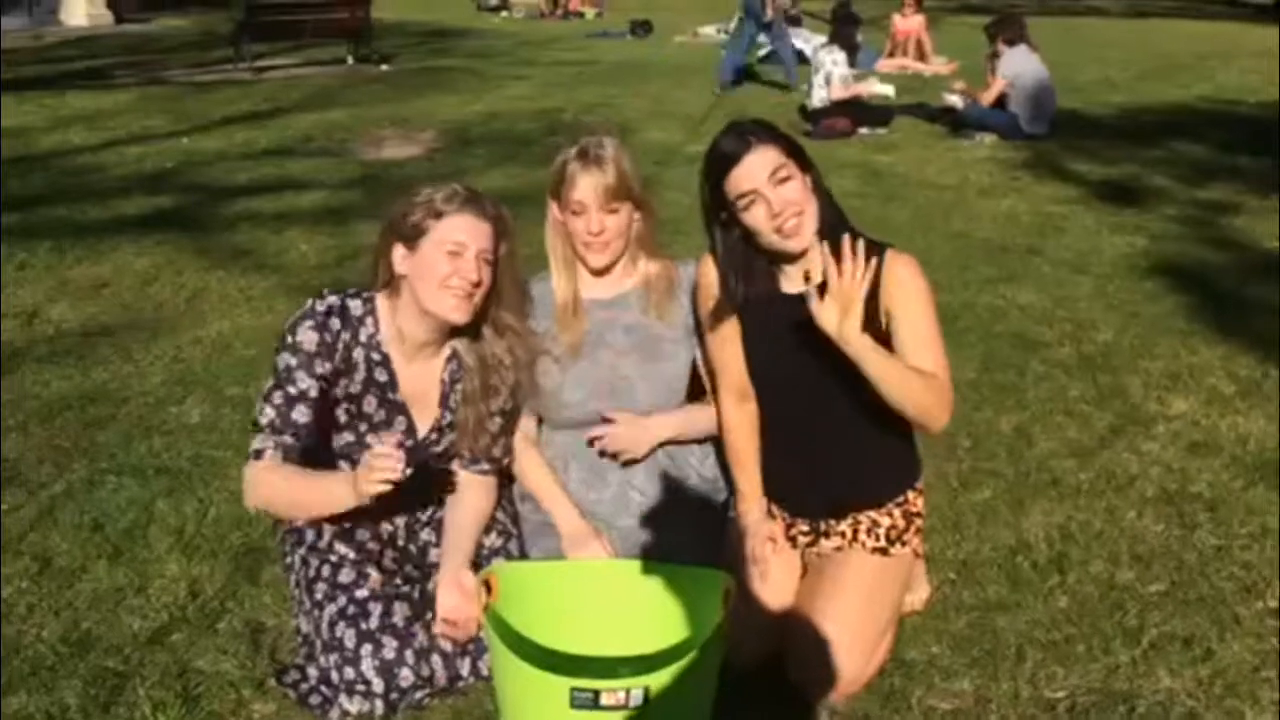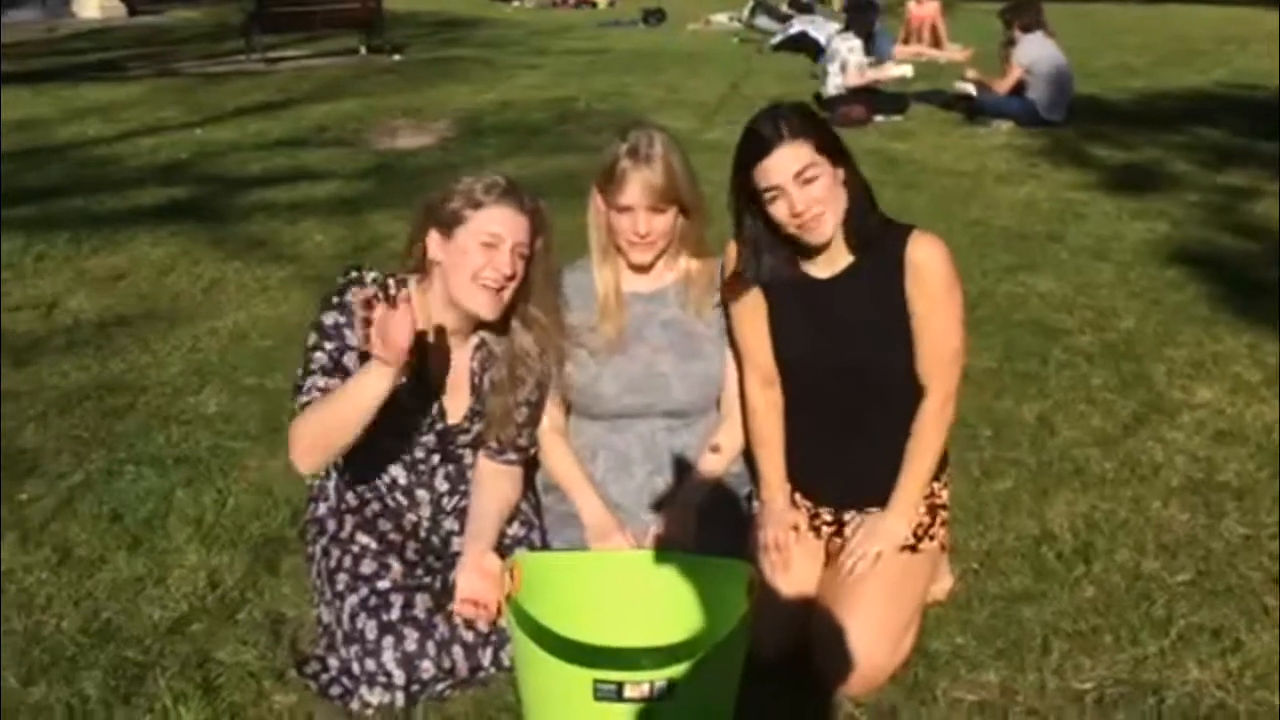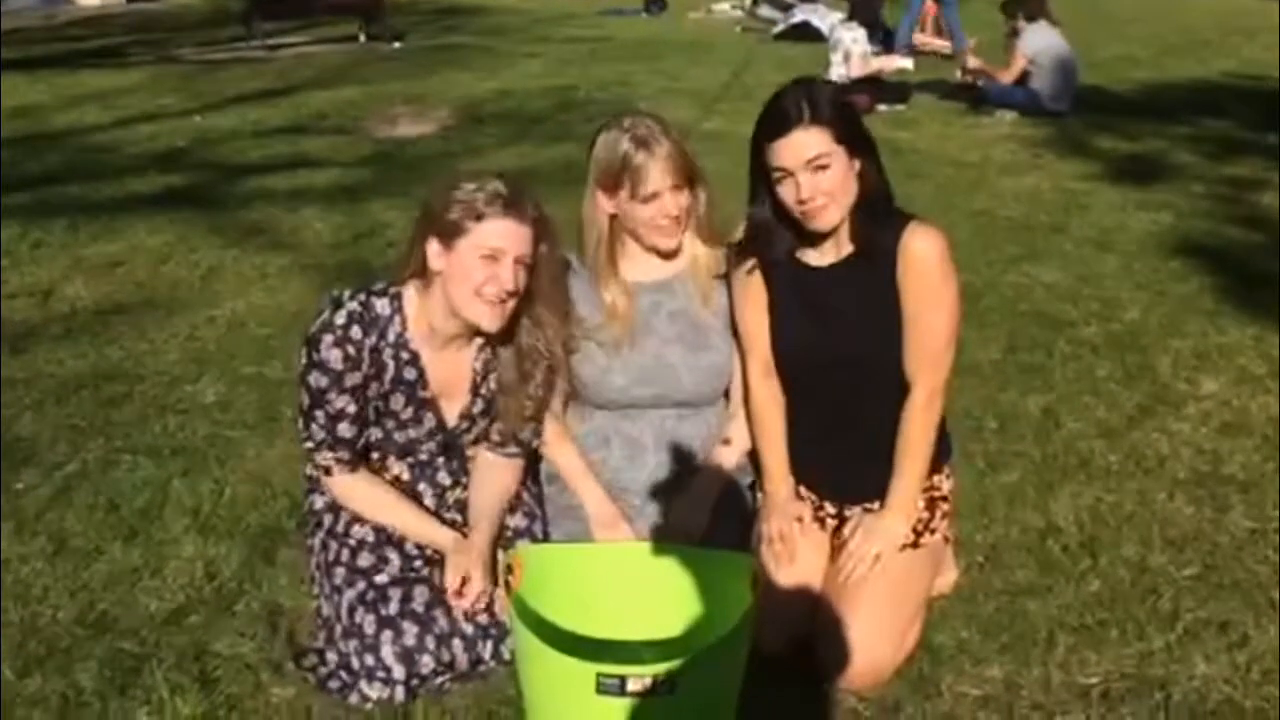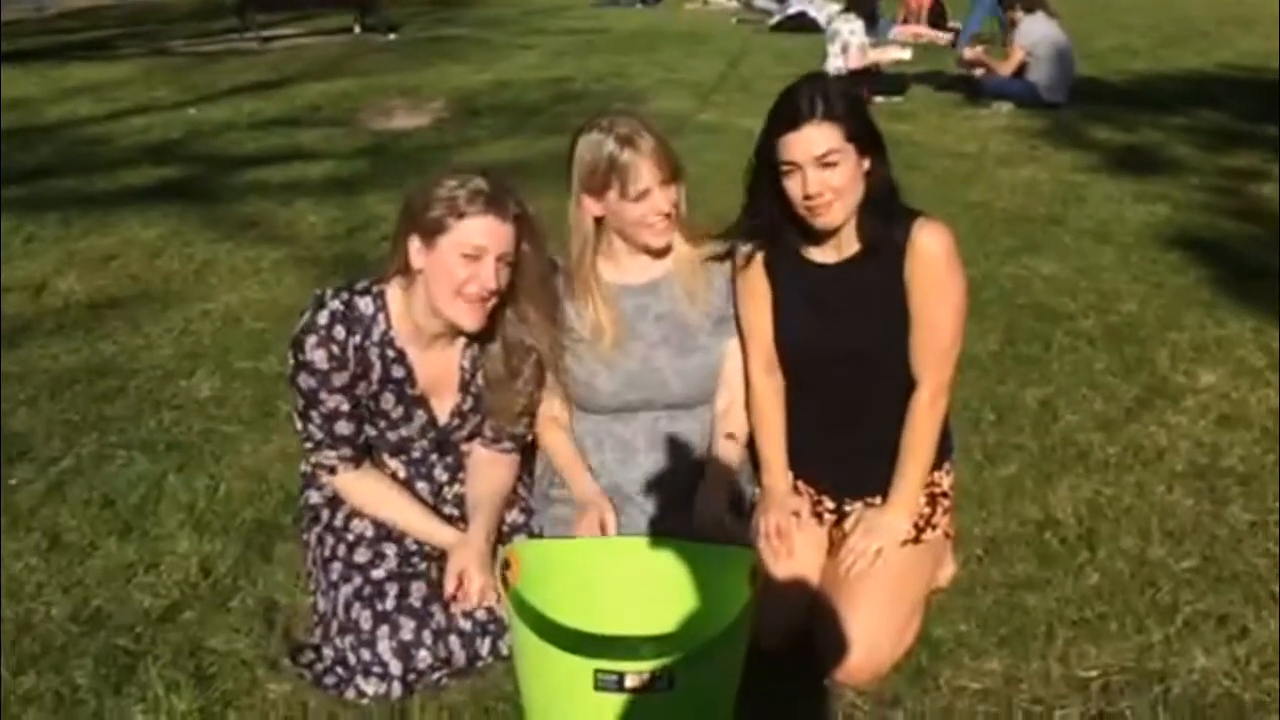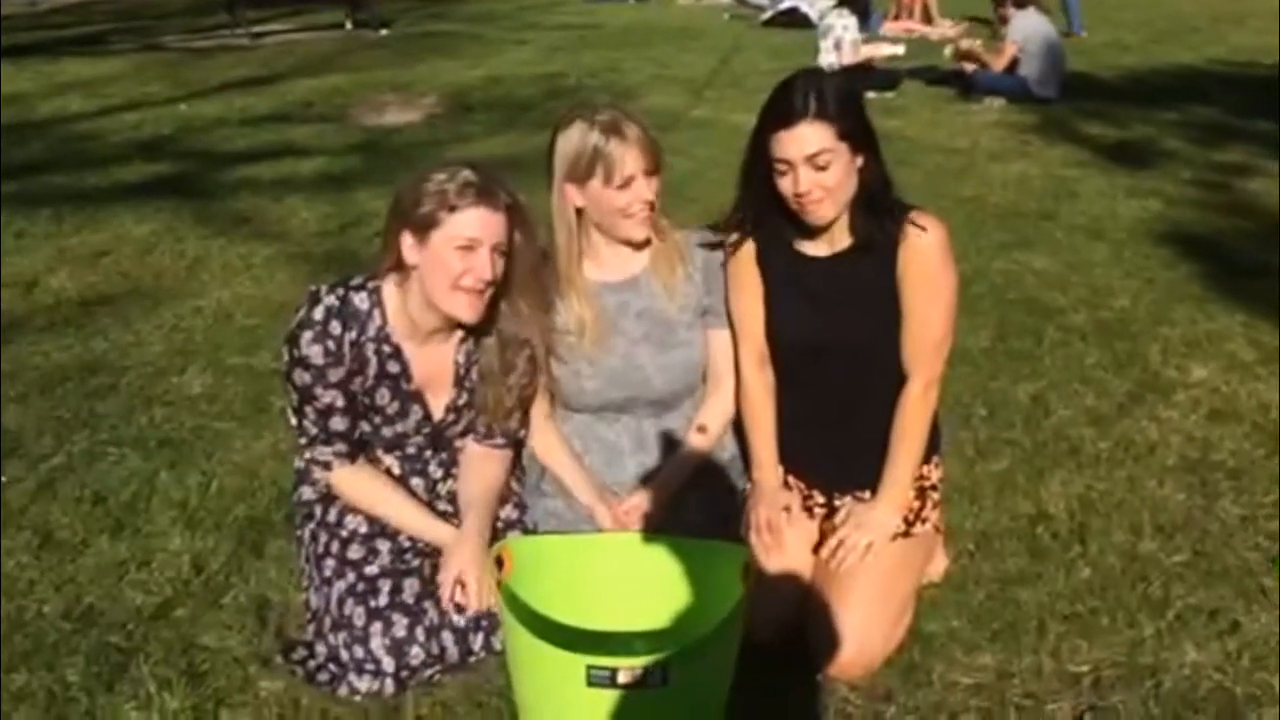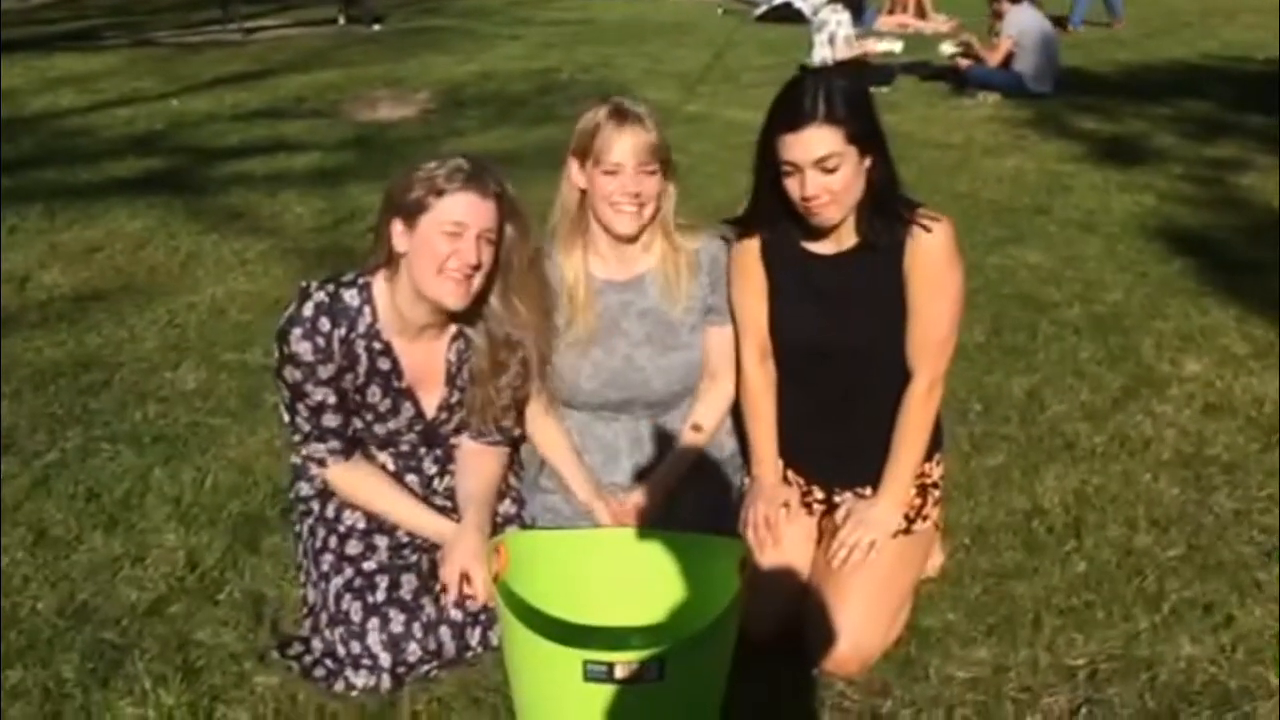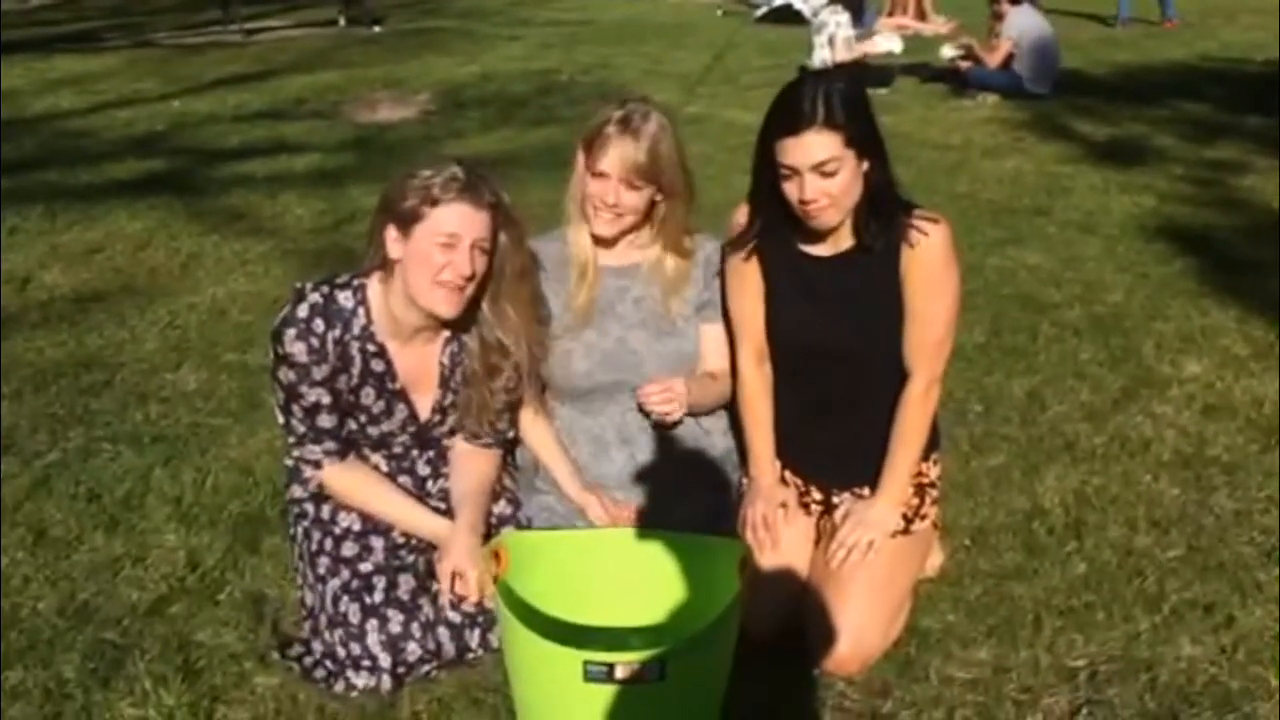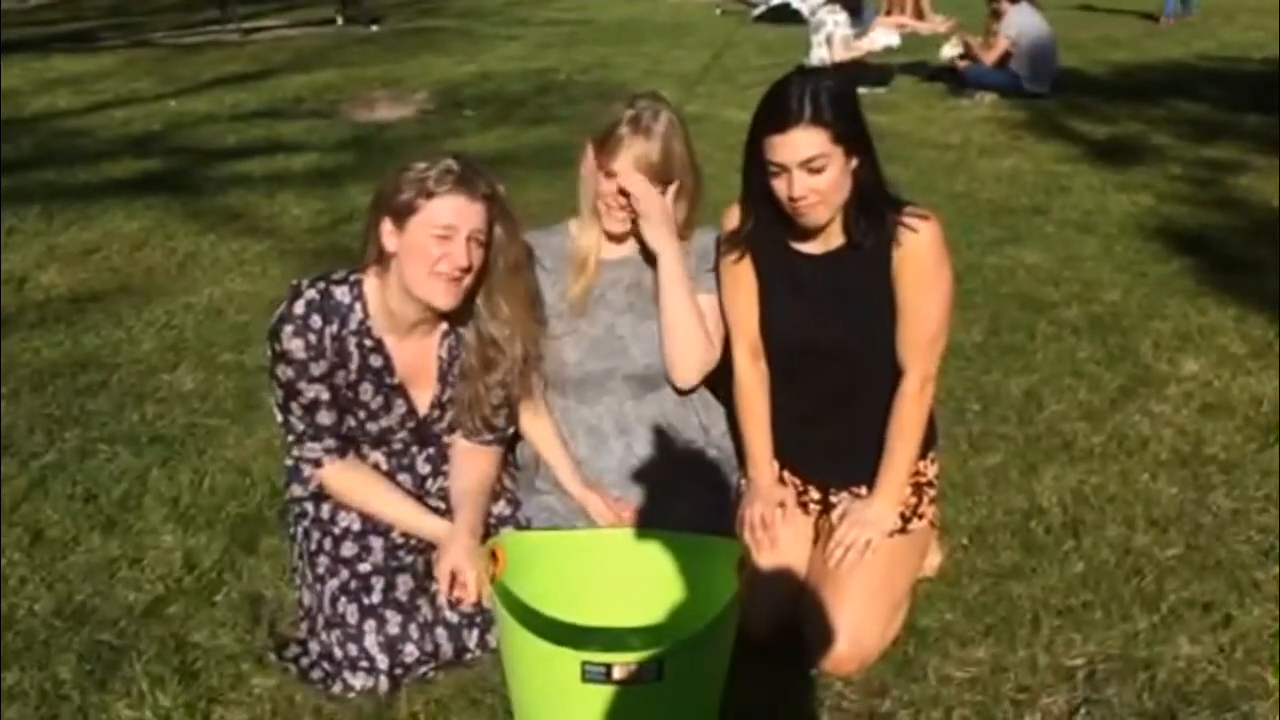
dt=0.5s
person 1, frame 1
left shoulder: (888, 272)
right shoulder: (721, 276)
left elbow: (936, 408)
right elbow: (736, 399)
left wrist: (849, 338)
right wrist: (752, 510)
left hip: (874, 502)
right hip: (778, 500)
left knee: (822, 679)
right knee: (742, 651)
left ankle: (896, 574)
right ankle: (826, 582)
person 1, frame 2
left shoulder: (916, 256)
right shoulder: (749, 260)
left elbow: (939, 394)
right elbow: (761, 384)
left wrist: (897, 516)
right wrist: (773, 497)
left hip: (893, 492)
right hip: (802, 490)
left knee: (849, 669)
right knee: (763, 642)
left ankle: (915, 567)
right ankle: (845, 570)
person 1, frame 3
left shoulder: (914, 248)
right shoulder: (756, 249)
left elbow: (926, 390)
right elbow: (763, 376)
left wrist: (893, 518)
right wrist: (777, 491)
left hip: (901, 482)
right hip: (805, 482)
left knee: (854, 666)
right knee: (769, 638)
left ankle: (922, 560)
person 1, frame 4
left shoulder: (922, 245)
right shoulder: (762, 245)
left elbow: (931, 387)
right elbow: (765, 370)
left wrist: (896, 513)
right wrist: (775, 486)
left hip: (898, 477)
right hip: (804, 475)
left knee: (853, 661)
right knee: (768, 632)
left ankle: (921, 556)
right ankle: (838, 556)
person 1, frame 5
left shoulder: (915, 239)
right shoulder: (753, 236)
left elbow: (922, 381)
right elbow: (755, 364)
left wrist: (885, 506)
right wrist: (766, 481)
left hip: (887, 471)
right hip: (794, 469)
left knee: (846, 655)
right knee: (760, 627)
left ankle: (913, 548)
right ankle: (842, 552)
person 1, frame 6
left shoulder: (923, 239)
right shoulder: (759, 231)
left elbow: (926, 380)
right elbow: (756, 358)
left wrist: (887, 504)
right wrist: (765, 477)
left hip: (891, 467)
right hip: (793, 464)
left knee: (842, 652)
right knee: (755, 623)
left ankle: (910, 544)
right ankle: (826, 540)
person 1, frame 7
left shoulder: (919, 241)
right shoulder: (754, 229)
left elbow: (923, 380)
right elbow: (752, 359)
left wrist: (885, 504)
right wrist: (763, 478)
left hip: (887, 467)
right hip: (790, 464)
left knee: (841, 652)
right knee: (753, 622)
left ankle: (908, 545)
right ankle: (827, 544)
person 1, frame 8
left shoulder: (910, 237)
right shoulder: (746, 229)
left elbow: (917, 377)
right elbow: (749, 359)
left wrist: (883, 502)
right wrist: (761, 477)
left hip: (883, 465)
right hip: (787, 462)
left knee: (839, 649)
right knee: (753, 622)
left ankle: (906, 545)
person 2, frame 1
left shoulder: (494, 349)
right shoulder: (329, 330)
left elbow: (477, 471)
right elbow: (261, 487)
left wrist: (455, 568)
right wrist: (354, 489)
left hip: (454, 521)
right hip: (343, 527)
left ankle: (432, 595)
person 2, frame 2
left shoulder: (523, 341)
right shoulder: (363, 309)
left elbow: (502, 460)
right elbow: (307, 456)
left wrist: (478, 553)
right wrist: (385, 368)
left hip: (474, 509)
right hip: (368, 511)
right knee: (395, 671)
left ankle: (445, 585)
person 2, frame 3
left shoulder: (527, 338)
right shoulder: (350, 330)
left elbow: (502, 451)
right elbow: (340, 473)
left wrist: (479, 542)
right wrist: (450, 544)
left hip: (476, 503)
right hip: (367, 510)
right knee: (398, 659)
left ankle: (450, 582)
person 2, frame 4
left shoulder: (512, 331)
right shoulder: (335, 329)
left elbow: (496, 446)
right elbow: (344, 470)
left wrist: (479, 538)
right wrist: (451, 542)
left hip: (472, 498)
right hip: (364, 505)
right knee: (394, 654)
person 2, frame 5
left shoulder: (506, 326)
right shoulder: (331, 325)
left elbow: (489, 442)
right elbow: (338, 465)
left wrist: (474, 536)
right wrist: (449, 539)
left hip: (466, 498)
right hip: (359, 503)
right knee: (388, 652)
person 2, frame 6
left shoulder: (500, 321)
right shoulder: (321, 321)
left elbow: (485, 439)
right elbow: (333, 462)
left wrist: (472, 530)
right wrist: (445, 534)
left hip: (462, 495)
right hip: (353, 502)
right knee: (382, 646)
person 2, frame 7
left shoulder: (490, 325)
right shoulder: (315, 322)
left elbow: (479, 440)
right elbow: (326, 463)
left wrist: (467, 530)
right wrist: (442, 533)
left hip: (457, 498)
right hip: (350, 502)
right knee: (380, 651)
person 2, frame 8
left shoulder: (486, 318)
right shoulder: (312, 319)
left elbow: (479, 438)
right elbow: (326, 461)
left wrist: (466, 531)
right wrist: (440, 533)
left hip: (456, 496)
right hip: (350, 502)
right knee: (376, 652)
person 3, frame 1
left shoulder: (684, 289)
right shoulder: (532, 306)
right elbow: (518, 437)
left wrist: (657, 427)
right wrist: (570, 524)
left hip: (678, 511)
right hip: (564, 519)
person 3, frame 2
left shoulder: (720, 287)
right shoulder: (573, 291)
left elbow: (735, 415)
right elbow: (546, 424)
left wrist: (683, 511)
right wrist: (595, 516)
right hip: (592, 514)
person 3, frame 3
left shoulder: (727, 278)
right shoulder: (571, 286)
left elbow: (747, 407)
right elbow: (546, 416)
left wrist: (700, 496)
right wrist: (599, 506)
left hip: (702, 509)
right hip: (591, 513)
person 3, frame 4
left shoulder: (718, 272)
right shoulder: (559, 289)
left elbow: (733, 403)
right elbow: (550, 416)
left wrist: (714, 497)
right wrist: (587, 497)
left hip: (696, 510)
right hip: (595, 512)
person 3, frame 5
left shoulder: (699, 262)
left elbow: (724, 387)
right elbow: (535, 416)
left wrist: (663, 487)
right wrist: (595, 502)
left hip: (693, 495)
person 3, frame 6
left shoulder: (705, 260)
right shoulder: (543, 275)
left elbow: (720, 382)
right elbow: (536, 408)
left wrist: (663, 481)
right wrist: (591, 498)
left hip: (691, 487)
right hip: (573, 494)
person 3, frame 7
left shoulder: (700, 260)
right shoulder: (539, 266)
left elbow: (721, 388)
right elbow: (522, 401)
left wrist: (687, 393)
right wrist: (578, 491)
left hip: (688, 485)
right hip: (569, 494)
person 3, frame 8
left shoulder: (700, 252)
right shoulder: (539, 258)
left elbow: (688, 371)
right elbow: (525, 396)
left wrist: (666, 249)
right wrist: (578, 488)
left hip: (684, 482)
right hip: (567, 493)
